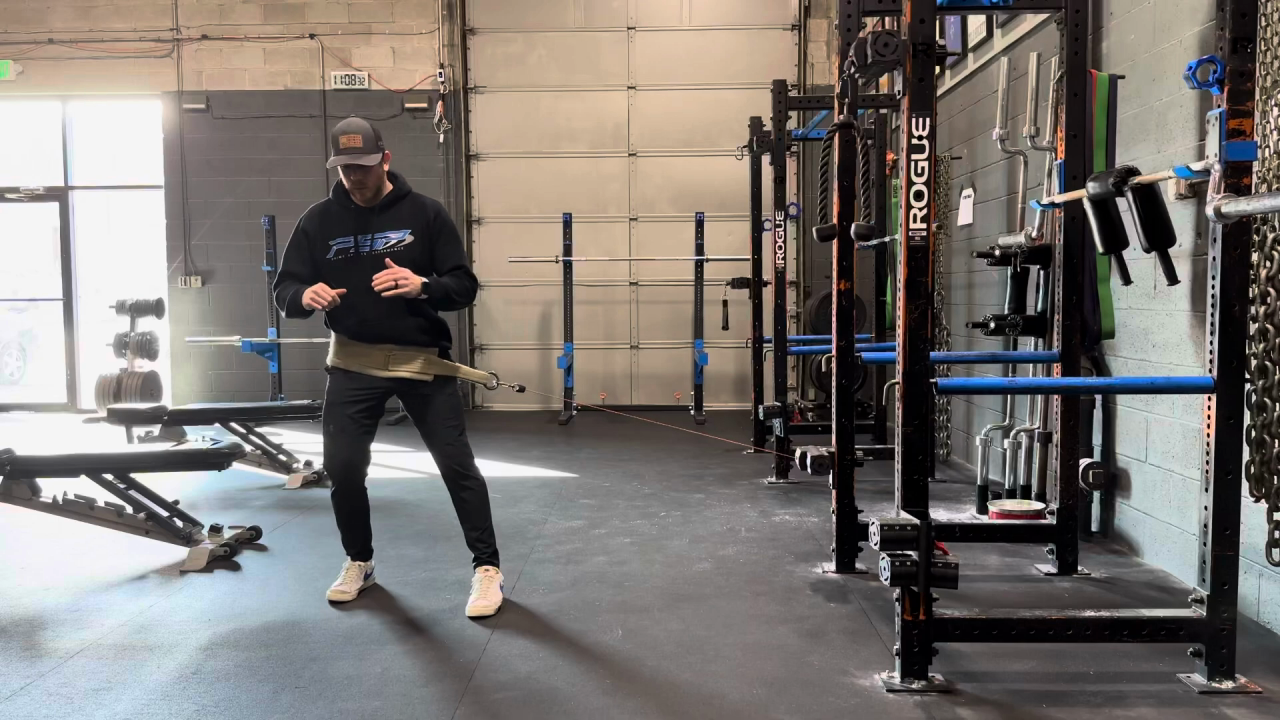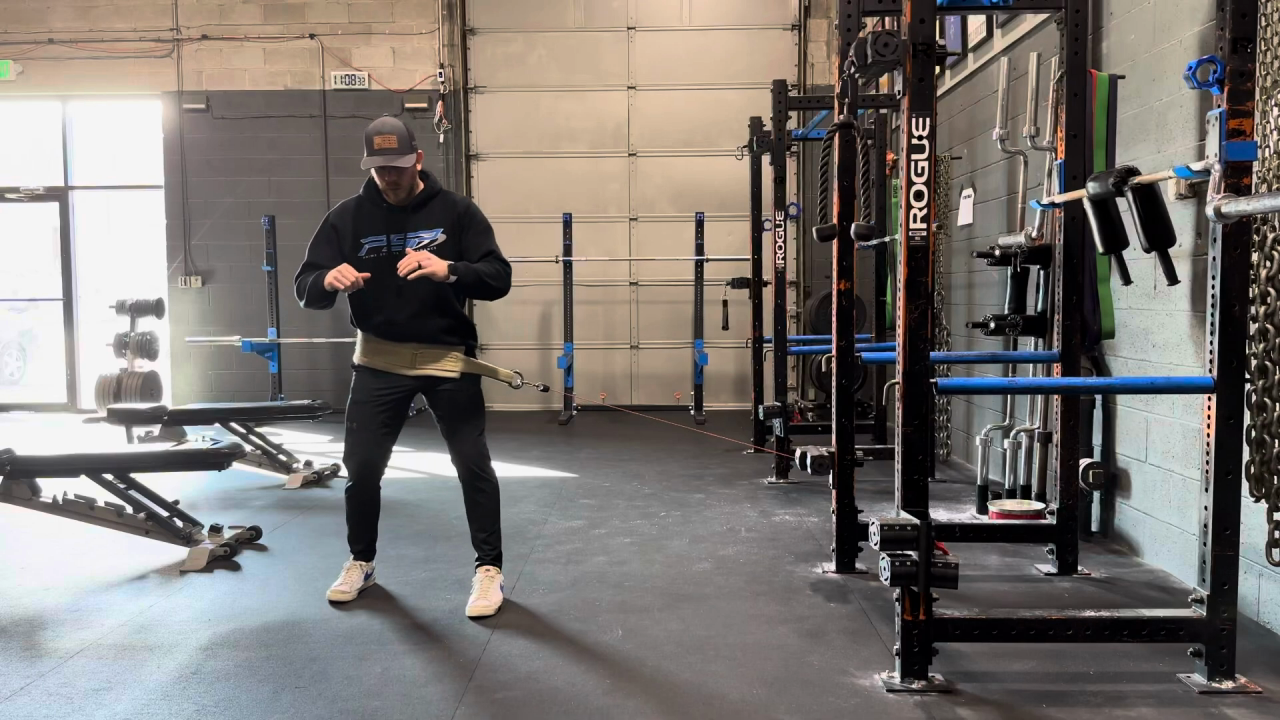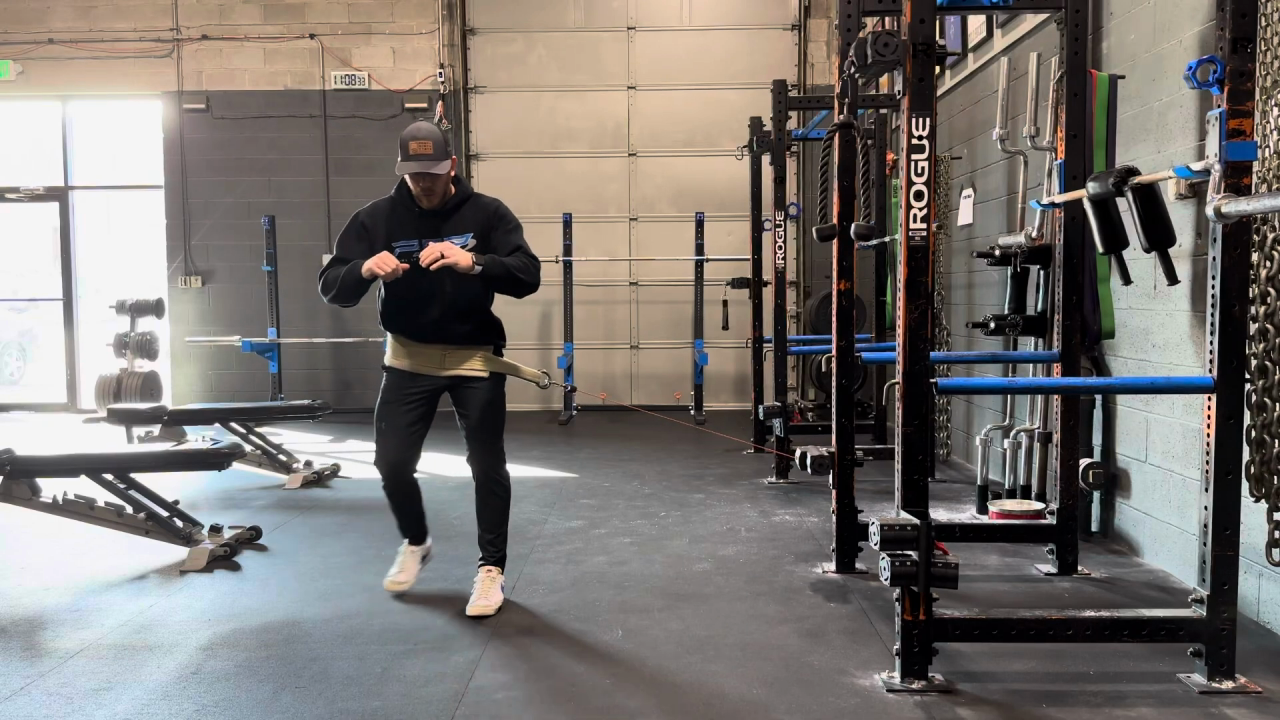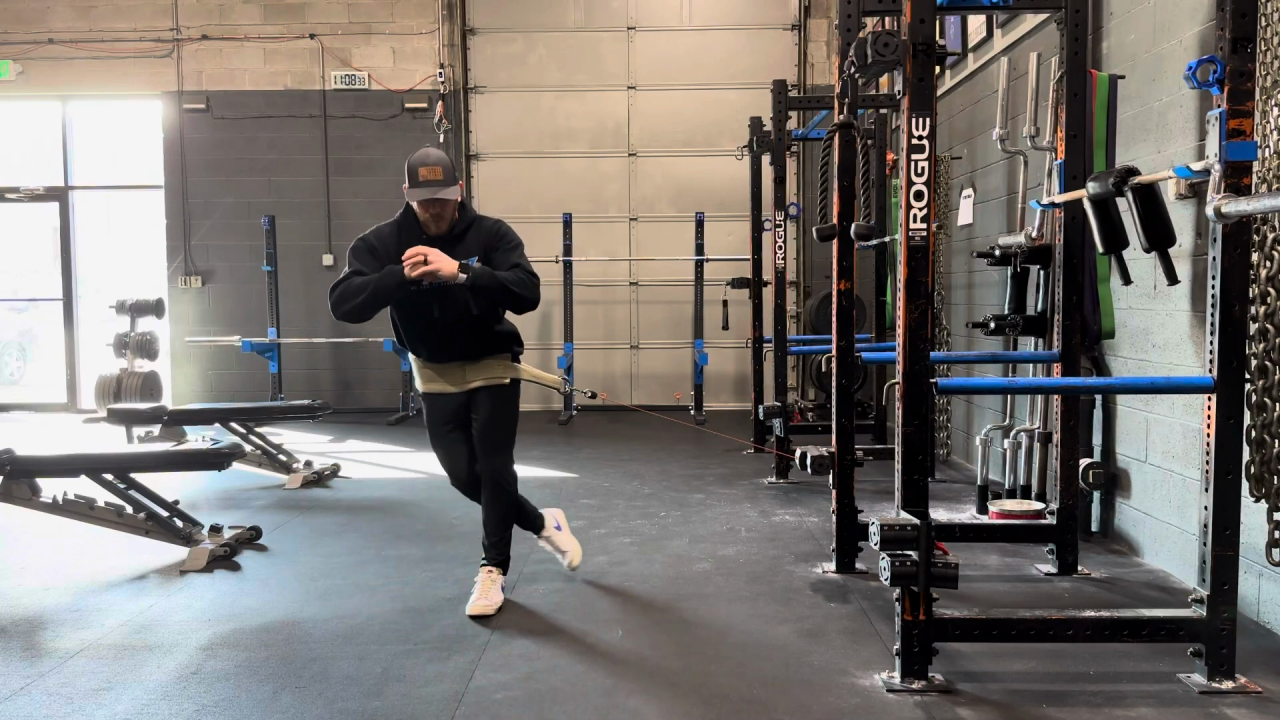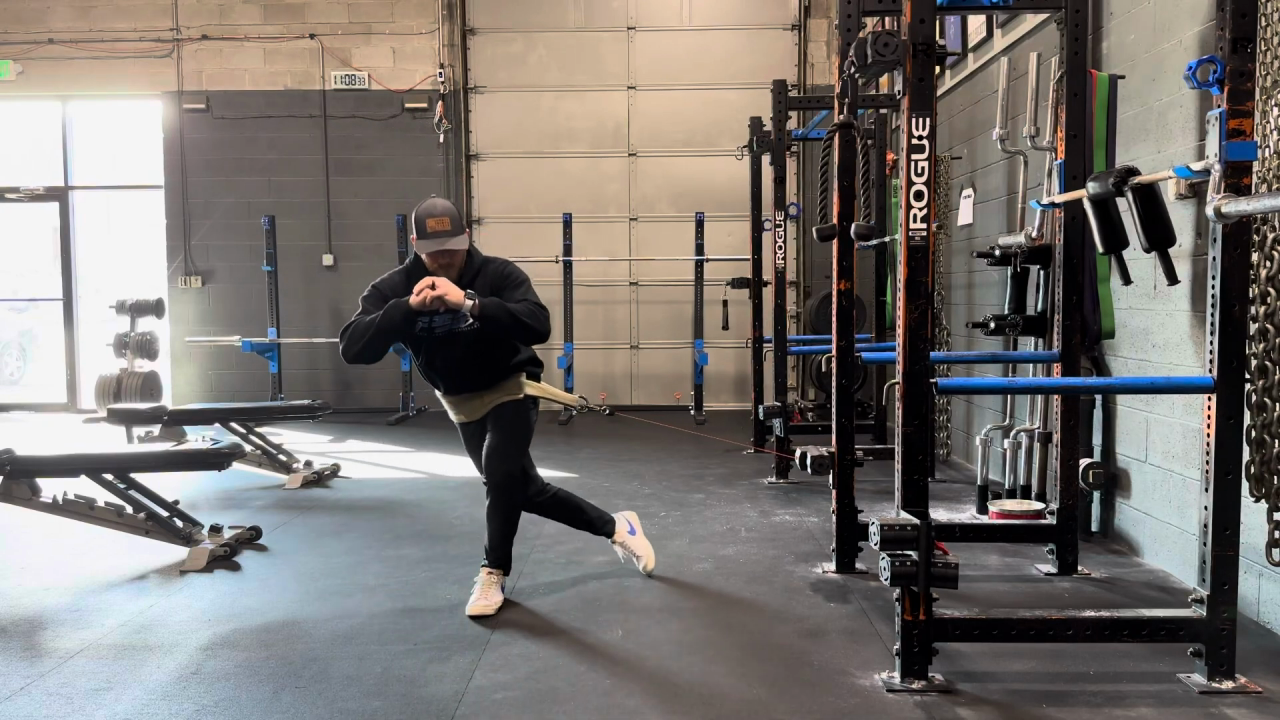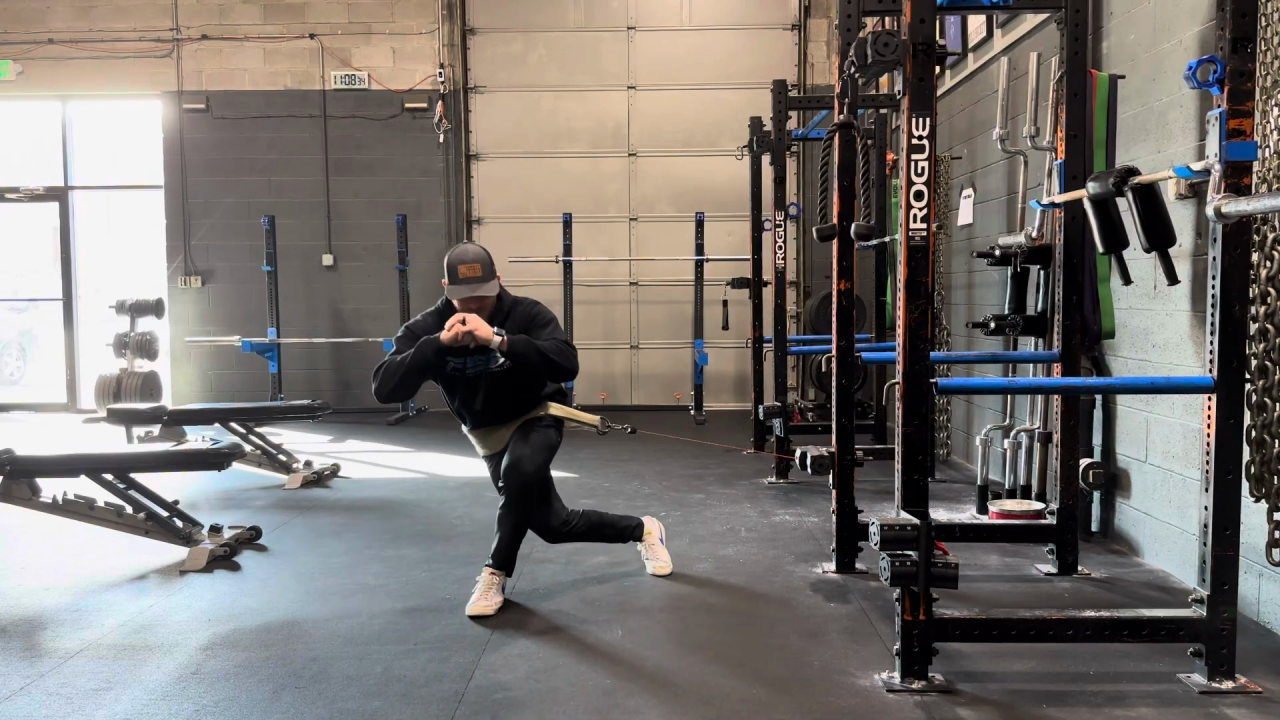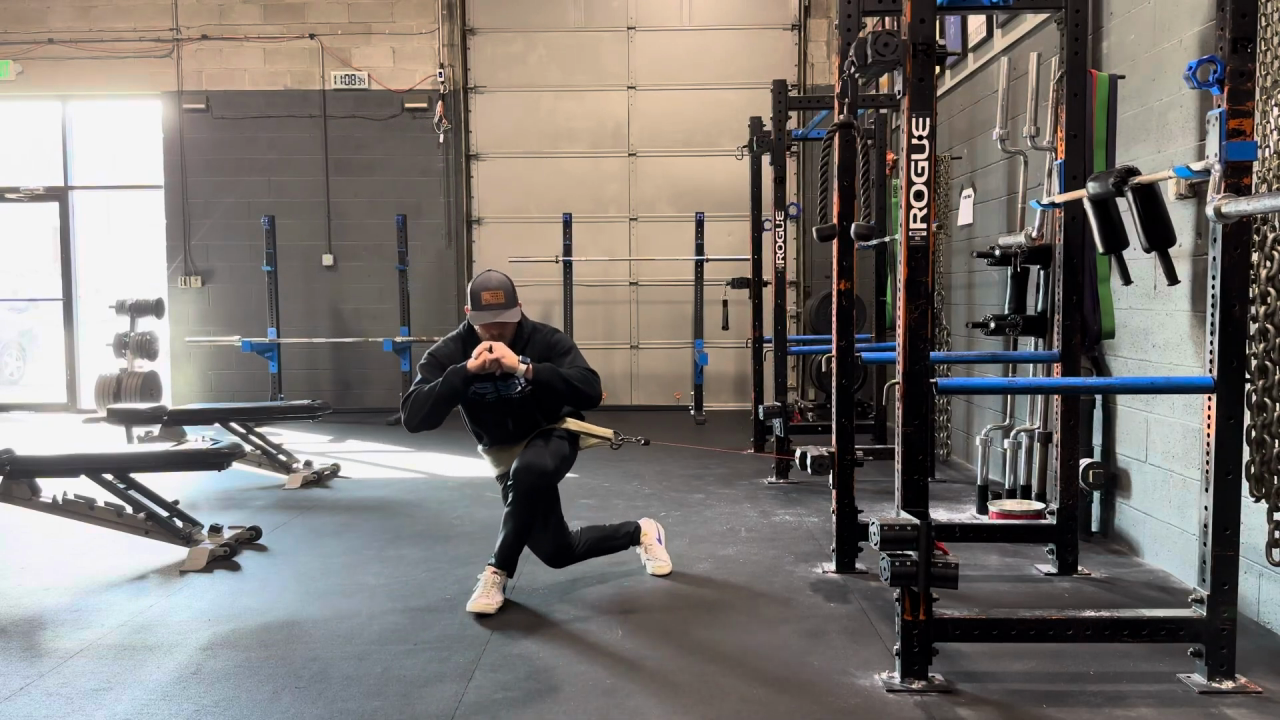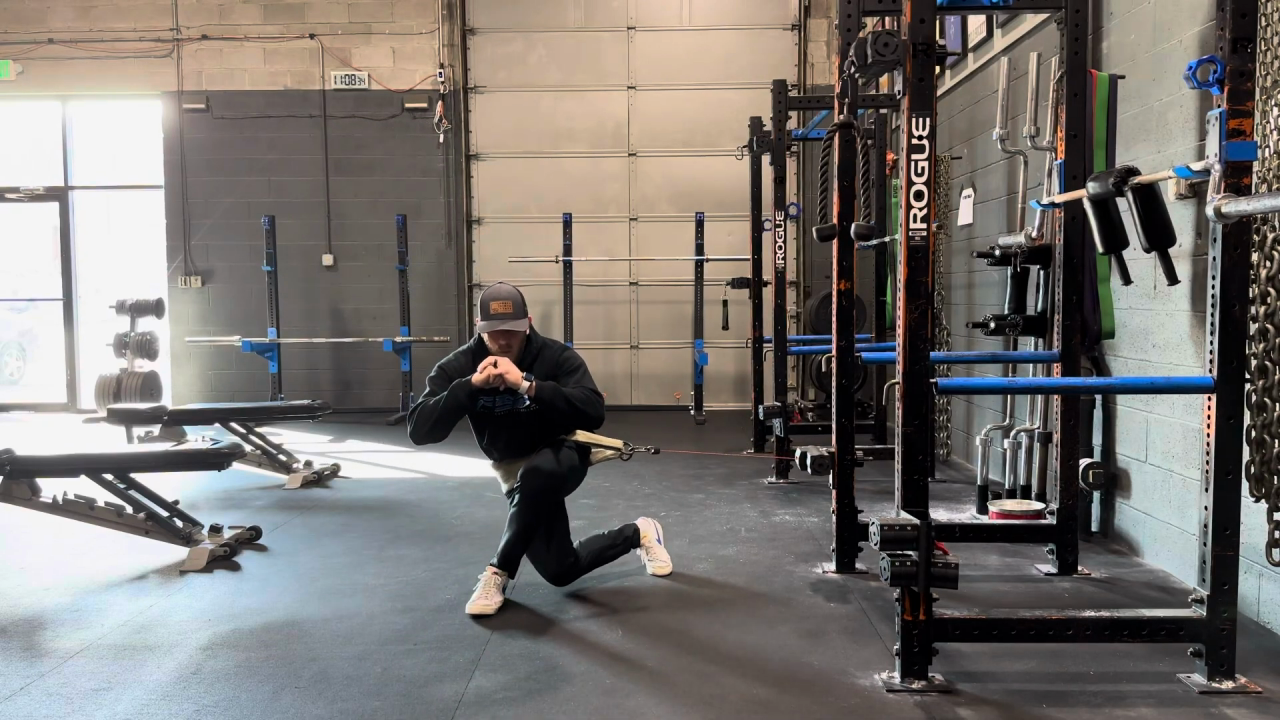
dt=0.3s
person 1, frame 1
left shoulder: (425, 213)
right shoulder: (318, 221)
left elbow: (464, 287)
right elbow: (283, 290)
left wrist: (421, 287)
right wrist: (305, 296)
left hip: (422, 359)
right hip: (353, 361)
left knee: (457, 464)
right knee: (342, 469)
left ankle: (487, 568)
right ankle: (359, 562)
person 1, frame 2
left shoulder: (456, 211)
right shoulder: (348, 217)
left elbow: (499, 279)
right elbow: (306, 291)
left wrist: (448, 270)
right wrist: (327, 279)
right hip: (380, 360)
left knee: (473, 463)
right knee: (361, 467)
left ankle: (489, 571)
right ankle: (361, 562)
person 1, frame 3
left shoulder: (487, 213)
right shoulder: (377, 218)
left elbow: (527, 276)
right elbow: (331, 287)
left wrist: (472, 262)
right wrist: (364, 269)
left hip: (475, 356)
right hip: (410, 357)
left knee: (488, 465)
right knee: (393, 463)
left ankle: (491, 570)
right ankle: (415, 543)
person 1, frame 4
left shoulder: (490, 233)
right shoulder: (380, 243)
left elbow: (526, 295)
right elbow: (343, 306)
left wrist: (459, 272)
right wrist: (398, 272)
left hip: (491, 364)
right hip: (437, 375)
left knee: (493, 468)
right knee: (466, 476)
left ankle: (493, 571)
right ankle: (543, 523)
person 1, frame 5
left shoulder: (498, 274)
right shoulder: (393, 289)
left elbow: (538, 327)
right elbow: (353, 349)
left wrist: (468, 303)
right wrist: (407, 307)
left hip: (509, 388)
right hip: (463, 403)
left knee: (502, 472)
right knee: (524, 489)
left ankle: (493, 574)
right ankle: (614, 526)
person 1, frame 6
left shoulder: (527, 313)
right shoulder: (426, 329)
left elbow: (567, 365)
right elbow: (384, 390)
left wrist: (498, 339)
right wrist: (438, 343)
left hip: (535, 417)
right hip: (489, 434)
left knee: (519, 472)
right knee: (552, 524)
left ankle: (494, 574)
right ankle: (642, 529)
person 1, frame 7
left shoulder: (546, 340)
right shoulder: (448, 353)
left elbow: (590, 392)
right elbow: (413, 418)
left wrist: (523, 367)
right wrist: (466, 371)
left hip: (551, 436)
right hip: (504, 455)
left knee: (529, 473)
right knee: (558, 552)
left ankle: (497, 573)
right ankle: (640, 532)
person 1, frame 8
left shoulder: (557, 356)
right shoulder: (458, 367)
left elbow: (593, 413)
right elbow: (419, 431)
left wrist: (526, 384)
right wrist: (470, 385)
left hip: (562, 454)
right hip: (514, 472)
left knee: (537, 478)
right knee: (560, 571)
left ankle: (498, 573)
right ankle: (638, 533)
